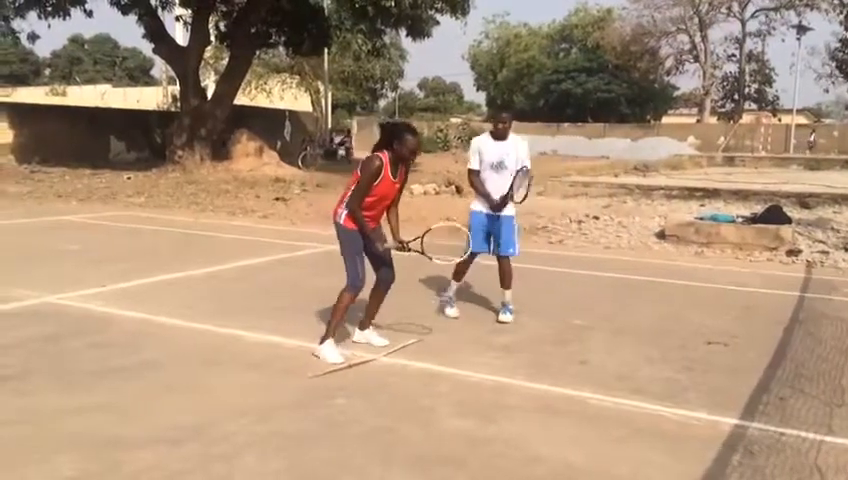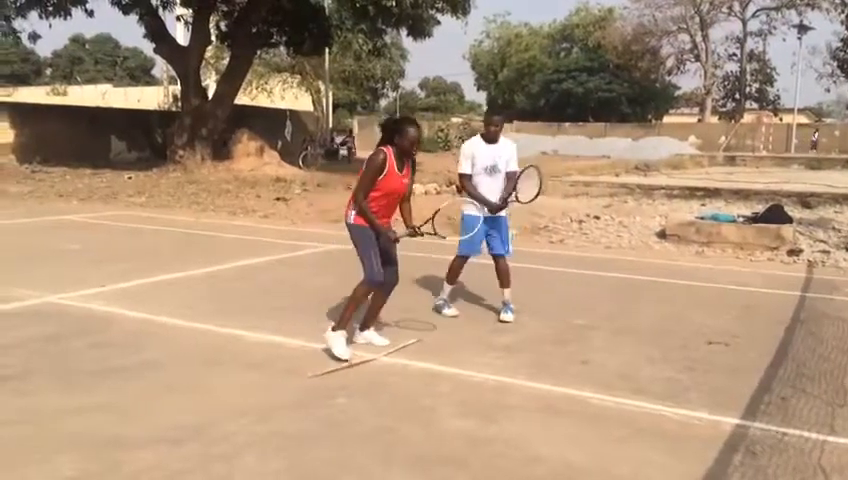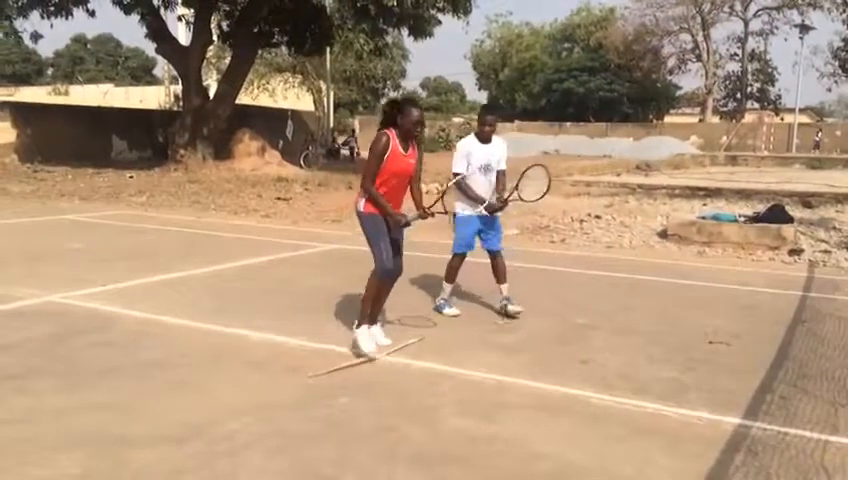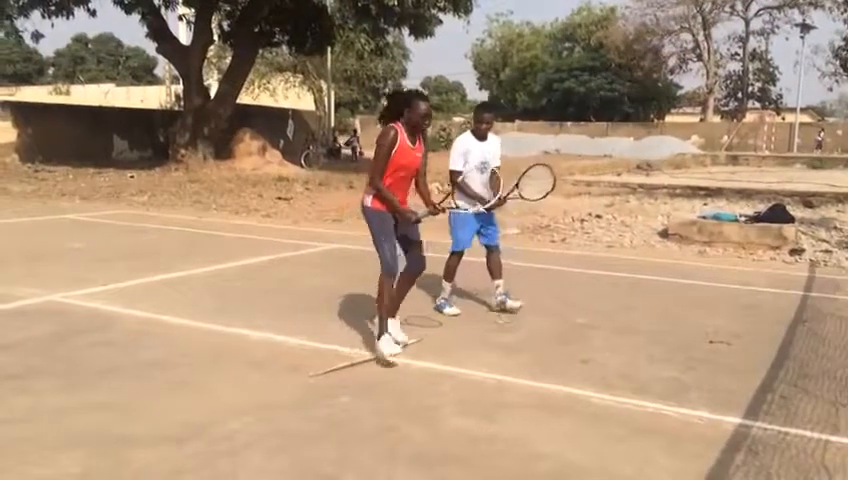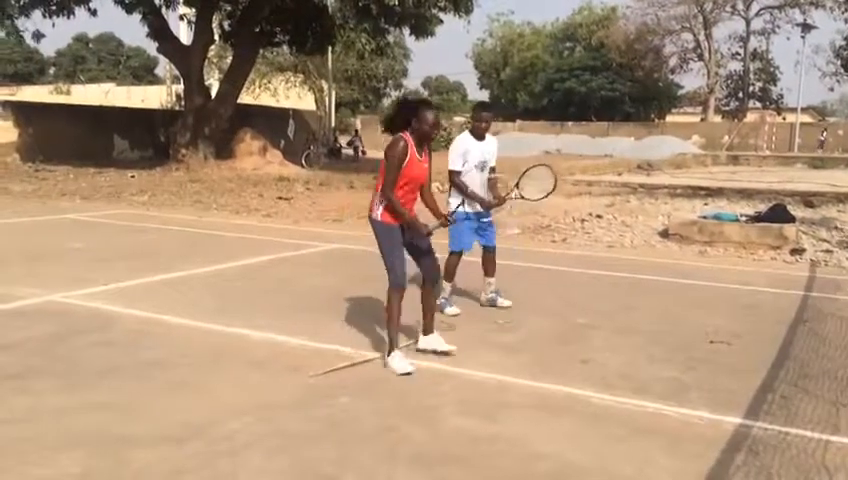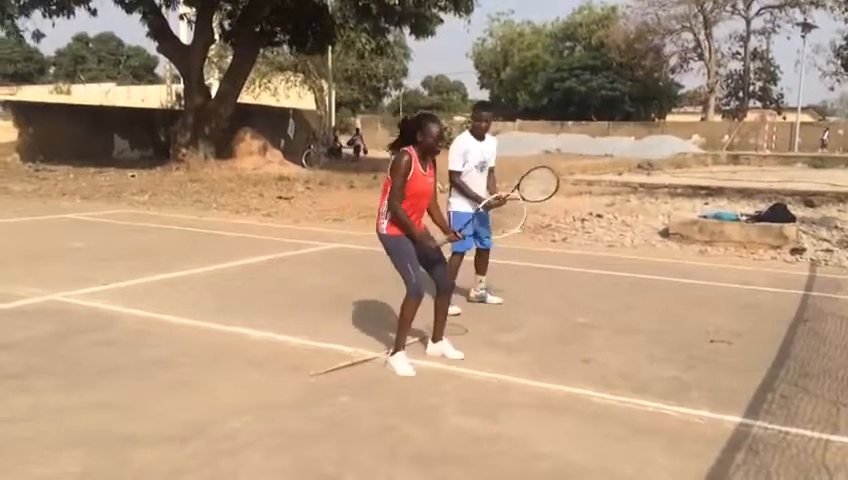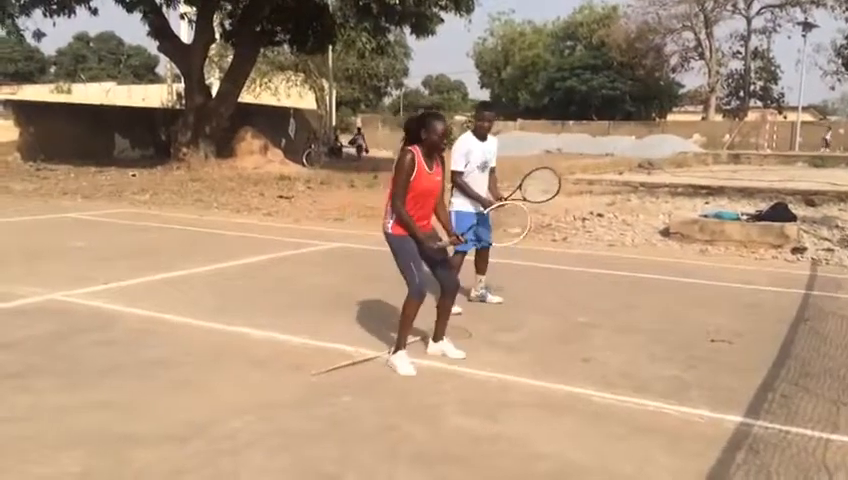
dt=0.1s
person 1, frame 1
left shoulder: (404, 168)
right shoulder: (376, 164)
left elbow: (392, 205)
right elbow: (353, 205)
left wrist: (396, 237)
right wrist: (374, 239)
left hip: (371, 224)
right hip: (349, 222)
left knee: (387, 276)
right knee: (356, 281)
left ankle: (364, 329)
right ankle: (326, 342)
person 1, frame 2
left shoulder: (410, 163)
right shoulder: (379, 158)
left elbow: (404, 199)
right elbow: (359, 199)
left wrist: (409, 224)
right wrist: (381, 229)
left hip: (382, 225)
right hip: (361, 222)
left knee: (391, 278)
right knee: (376, 277)
left ankle: (366, 329)
right ankle: (337, 330)
person 1, frame 3
left shoulder: (414, 145)
right shoulder: (383, 139)
left elbow: (414, 182)
right elbow: (367, 184)
left wrist: (421, 208)
right wrist: (391, 213)
left hip: (392, 212)
right hip: (371, 209)
left knee: (395, 269)
right knee: (385, 265)
left ankle: (373, 323)
right ankle: (361, 324)
person 1, frame 4
left shoulder: (420, 138)
right shoulder: (390, 134)
left elbow: (419, 178)
right elbow: (375, 180)
left wrist: (430, 203)
right wrist: (401, 211)
left hip: (400, 207)
right hip: (378, 206)
left knee: (417, 264)
right knee: (390, 266)
left ankle: (391, 317)
right ankle: (383, 335)
person 1, frame 5
left shoulder: (426, 148)
right shoulder: (400, 145)
left elbow: (424, 188)
right elbow: (387, 192)
left wrist: (438, 214)
right wrist: (414, 223)
left hip: (408, 218)
right hip: (385, 218)
left knee: (432, 272)
right knee: (398, 280)
left ankle: (428, 335)
right ankle: (393, 352)
person 1, frame 6
left shoulder: (431, 162)
right shoulder: (404, 159)
left elbow: (431, 202)
right elbow: (394, 205)
left wrist: (447, 229)
right wrist: (420, 237)
left hip: (417, 230)
right hip: (393, 231)
left knee: (446, 283)
right knee: (416, 288)
left ankle: (437, 341)
right ankle: (397, 353)
person 1, frame 7
left shoulder: (439, 160)
right shoulder: (408, 158)
left elbow: (438, 202)
right elbow: (397, 205)
left wrist: (450, 232)
right wrist: (422, 239)
left hip: (424, 230)
right hip: (400, 230)
left knee: (451, 283)
right knee: (418, 287)
left ankle: (438, 341)
right ankle: (398, 352)
person 2, frame 1
left shoulder: (520, 145)
right shoulder: (478, 142)
right elbow: (473, 176)
left wrist: (506, 198)
right wrist: (489, 198)
left hip: (505, 210)
right hip: (481, 208)
left knee: (504, 256)
right knee: (471, 253)
left ankle: (507, 304)
right ankle: (449, 295)
person 2, frame 2
left shoulder: (510, 147)
right shoulder: (470, 146)
left elbow: (511, 178)
right elbow: (464, 181)
left wrist: (503, 199)
right wrist: (486, 202)
left hip: (497, 212)
right hip: (473, 211)
left knee: (500, 255)
right knee: (463, 255)
left ankle: (507, 304)
right ankle: (442, 298)
person 2, frame 3
left shoulder: (500, 145)
right shoulder: (464, 146)
left elbow: (500, 176)
right elbow: (458, 181)
left wrist: (501, 199)
right wrist: (483, 201)
left hip: (491, 210)
right hip: (466, 210)
left knee: (496, 252)
right knee: (460, 252)
left ankle: (506, 300)
right ankle: (443, 298)
person 2, frame 4
left shoulder: (495, 142)
right shoulder: (461, 143)
left elbow: (494, 172)
right elbow: (455, 178)
left wrist: (496, 196)
right wrist: (480, 199)
left hip: (485, 207)
right hip: (463, 208)
left knee: (493, 247)
right knee: (458, 250)
left ankle: (500, 295)
right ankle: (443, 298)
person 2, frame 5
left shoulder: (492, 142)
right shoulder: (460, 143)
left elbow: (491, 172)
right elbow: (454, 179)
left wrist: (495, 194)
right wrist: (479, 199)
left hip: (483, 207)
right hip: (462, 207)
left knee: (490, 247)
right knee: (457, 250)
left ankle: (489, 293)
right ankle: (444, 298)
person 2, frame 6
left shoulder: (492, 142)
right shoulder: (461, 143)
right elbow: (454, 179)
left wrist: (494, 196)
right wrist: (479, 199)
left hip: (481, 207)
right hip: (462, 207)
left knee: (485, 247)
right knee: (459, 250)
left ankle: (478, 290)
person 2, frame 7
left shoulder: (493, 142)
right shoulder: (463, 143)
right elbow: (456, 179)
left wrist: (496, 195)
right wrist: (481, 199)
left hip: (482, 207)
right hip: (463, 206)
left knee: (485, 246)
right knee: (461, 250)
left ankle: (479, 290)
